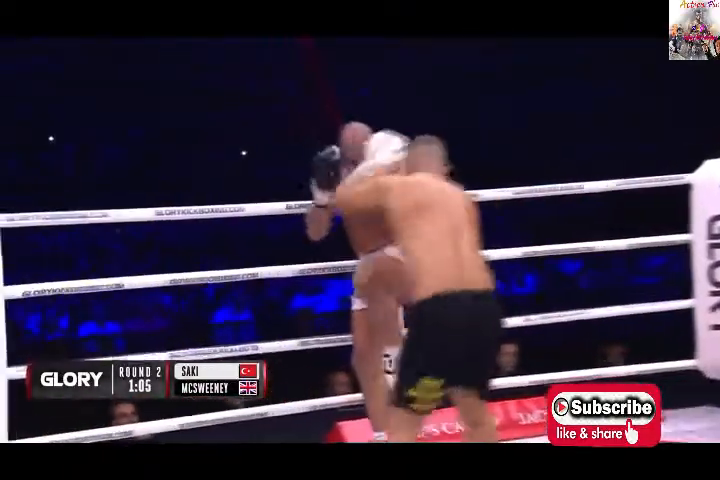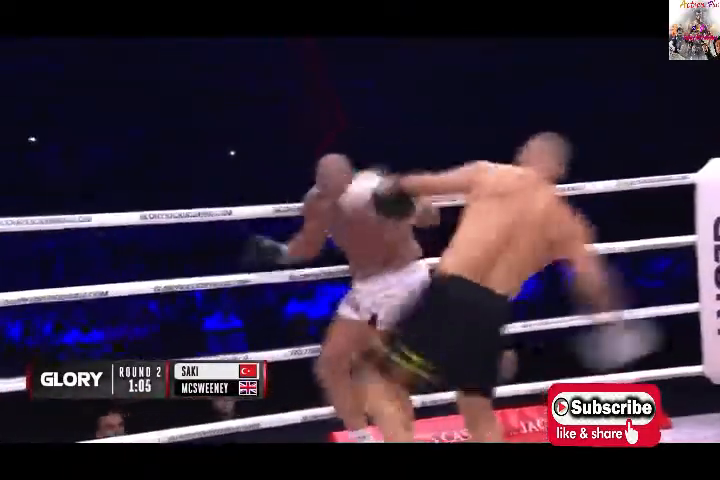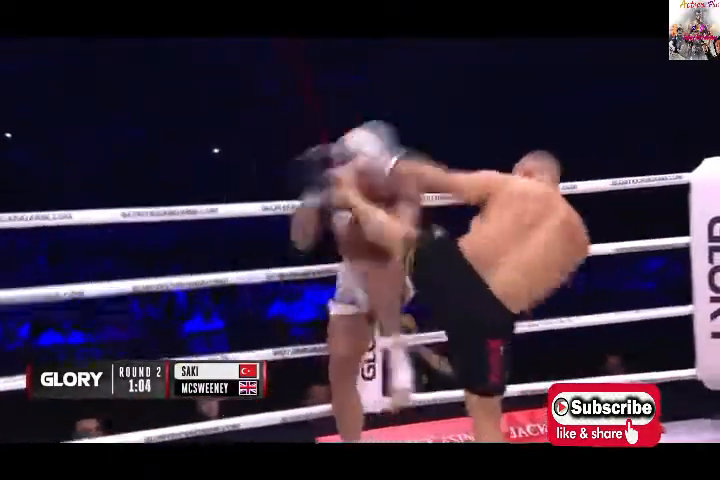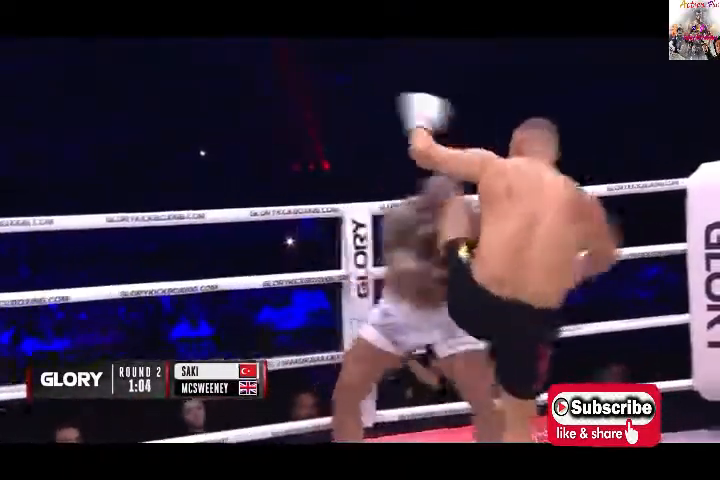
dt=0.3s
person 1, frame 1
left shoulder: (396, 187)
right shoulder: (464, 201)
left elbow: (342, 200)
left wrist: (376, 166)
left hip: (439, 314)
right hip: (485, 311)
left knee: (402, 429)
right knee: (473, 408)
person 1, frame 2
left shoulder: (489, 174)
right shoulder: (566, 220)
left elbow: (423, 185)
right elbow: (592, 281)
left wrist: (393, 186)
left hip: (447, 295)
right hip: (489, 312)
left knee: (392, 376)
right knee: (479, 415)
person 1, frame 3
left shoulder: (503, 185)
right shoulder: (577, 238)
left elbow: (430, 179)
right elbow: (534, 293)
left wrist: (394, 166)
left hip: (447, 271)
right hip: (492, 314)
left knee: (397, 235)
right knee: (486, 416)
left ankle: (348, 194)
person 1, frame 4
left shoulder: (494, 166)
right shoulder: (584, 204)
left elbow: (423, 152)
right elbow: (605, 258)
left wrist: (420, 123)
left hip: (475, 300)
right hip: (532, 322)
left knee: (454, 204)
right knee: (519, 422)
person 2, frame 1
right shoulder: (332, 172)
right elbow: (316, 233)
right wrist: (322, 190)
left hip: (404, 251)
right hip: (369, 262)
left knee: (365, 281)
right knee: (364, 357)
left ankle: (399, 351)
right ankle: (382, 439)
person 2, frame 2
left shoulder: (377, 188)
right shoulder: (316, 202)
left elbow: (431, 218)
right elbow: (309, 245)
left wrist: (407, 206)
right wrist: (280, 252)
left hip: (403, 279)
right hip: (365, 284)
left knee: (384, 378)
right knee: (329, 367)
left ankle: (401, 437)
right ankle: (362, 440)
person 2, frame 3
left shoulder: (403, 188)
right elbow: (302, 241)
right wrist: (315, 201)
left hip: (393, 268)
right hip: (352, 273)
right knee: (340, 374)
left ankle: (396, 352)
right ankle: (352, 445)
person 2, frame 4
right shoulder: (402, 219)
right elbow: (405, 285)
left hip: (450, 311)
right hip: (400, 308)
left knee: (484, 402)
right knee: (346, 392)
